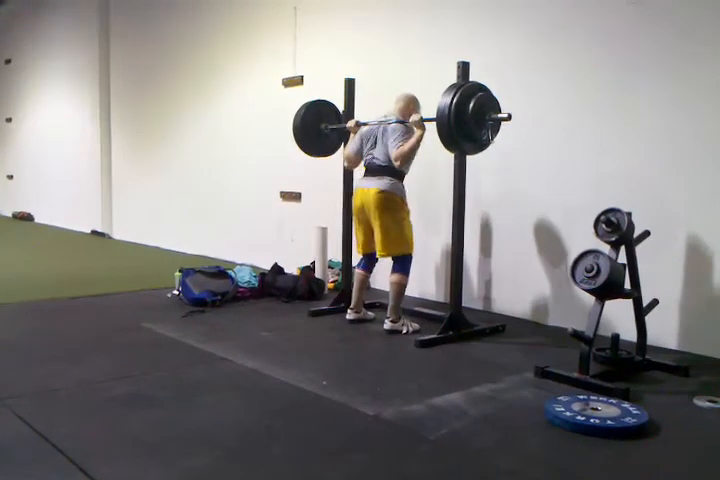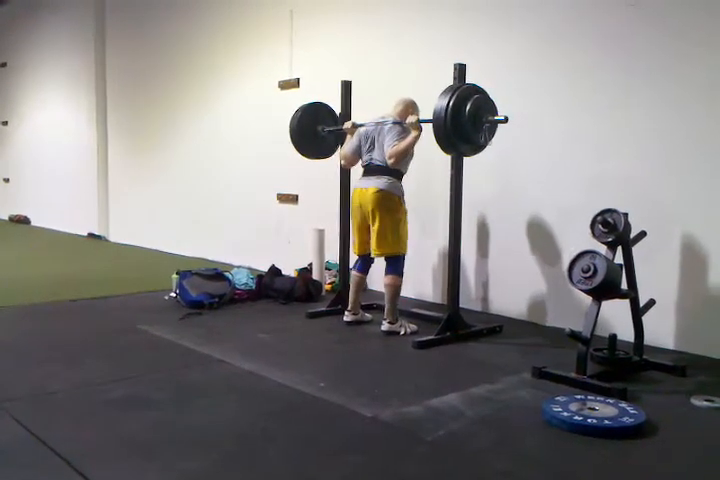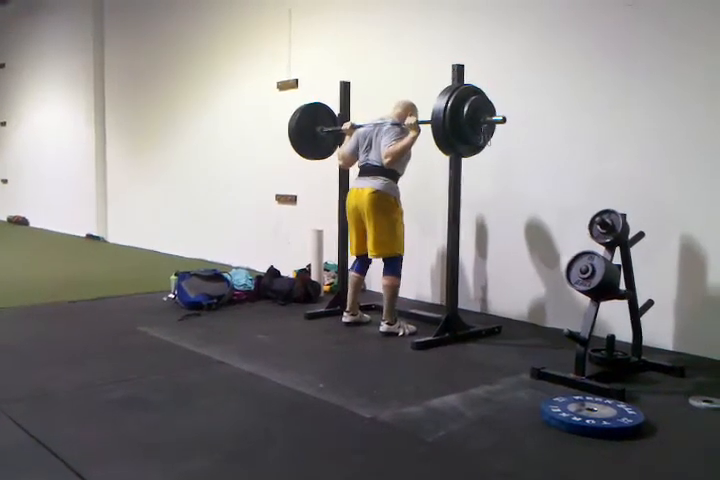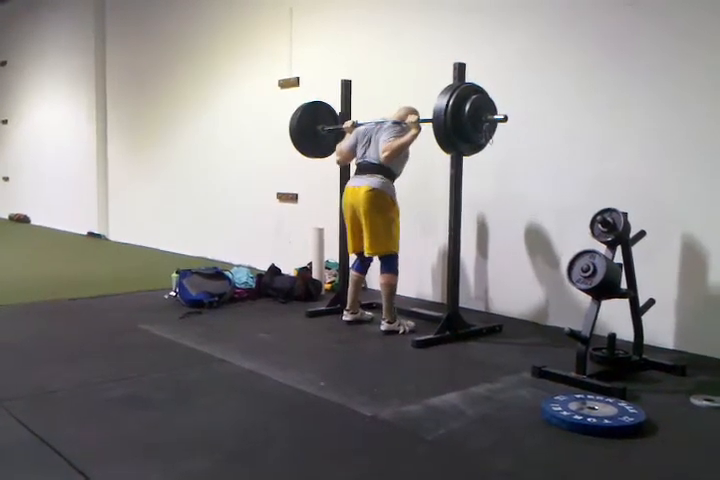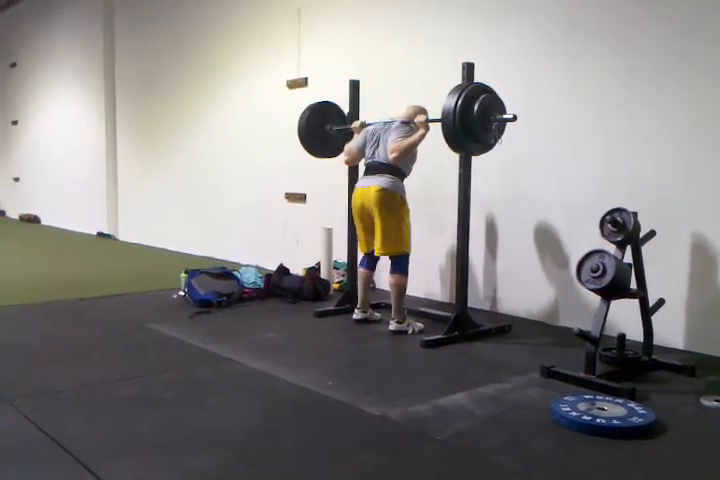
dt=0.3s
person 1, frame 1
left shoulder: (368, 128)
right shoulder: (400, 128)
left elbow: (349, 162)
right elbow: (399, 160)
left wrist: (354, 134)
right wrist: (418, 132)
left hip: (361, 193)
right hip: (385, 194)
left knee: (368, 255)
right knee: (402, 257)
left ankle: (355, 309)
right ankle: (394, 319)
person 1, frame 2
left shoulder: (367, 128)
right shoulder: (397, 128)
left elbow: (345, 161)
right elbow: (393, 159)
left wrist: (350, 135)
right wrist: (415, 133)
left hip: (360, 192)
right hip: (384, 194)
left knee: (364, 256)
right knee: (395, 259)
left ankle: (352, 311)
right ankle: (391, 320)
person 1, frame 3
left shoulder: (365, 130)
right shoulder: (395, 129)
left elbow: (344, 161)
right elbow: (389, 158)
left wrist: (348, 135)
right wrist: (413, 134)
left hip: (355, 193)
right hip: (379, 194)
left knee: (362, 256)
right knee: (392, 258)
left ankle: (351, 311)
right ankle: (390, 321)
person 1, frame 4
left shoulder: (364, 128)
right shoulder: (396, 129)
left elbow: (340, 157)
right elbow: (386, 154)
left wrist: (349, 134)
right wrist: (413, 132)
left hip: (352, 191)
right hip: (375, 193)
left knee: (363, 254)
right knee: (388, 257)
left ankle: (351, 310)
right ankle: (390, 320)
person 1, frame 5
left shoulder: (373, 129)
right shoulder: (404, 129)
left elbow: (349, 158)
right elbow: (395, 154)
left wrist: (357, 134)
right wrist: (422, 132)
left hip: (361, 192)
right hip: (385, 192)
left knee: (370, 253)
right knee: (399, 257)
left ankle: (362, 309)
right ankle: (398, 320)
